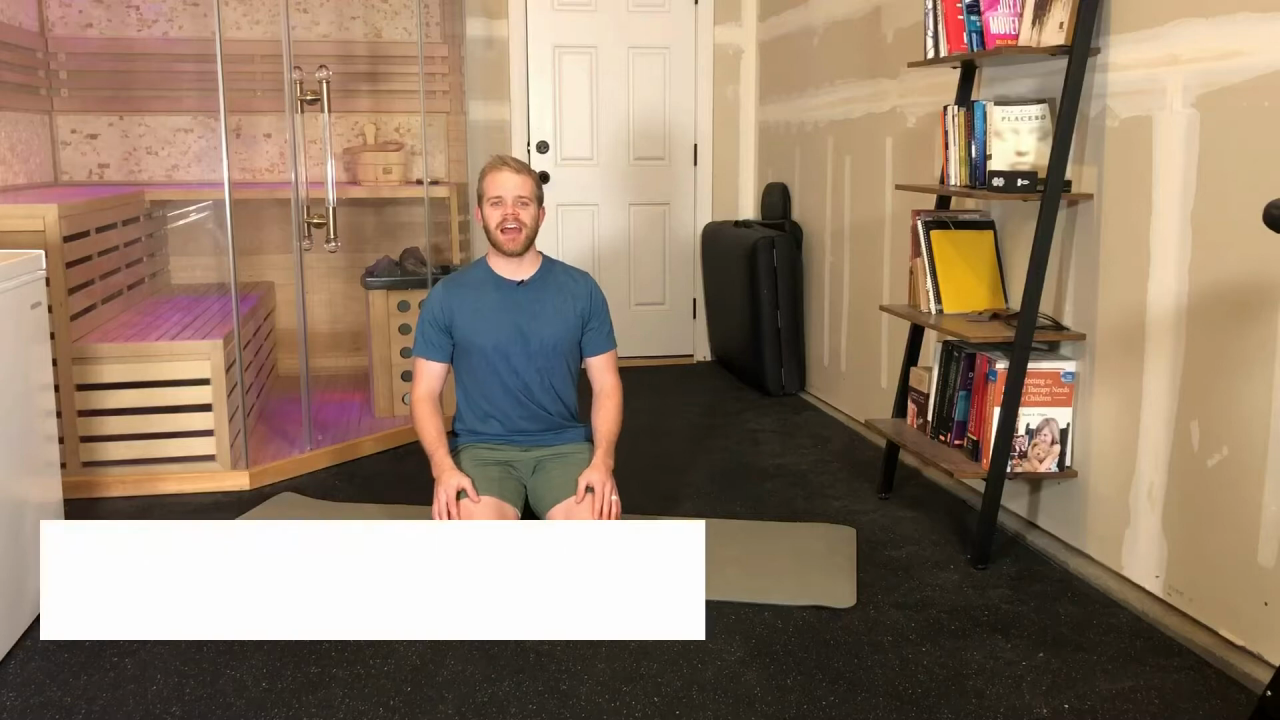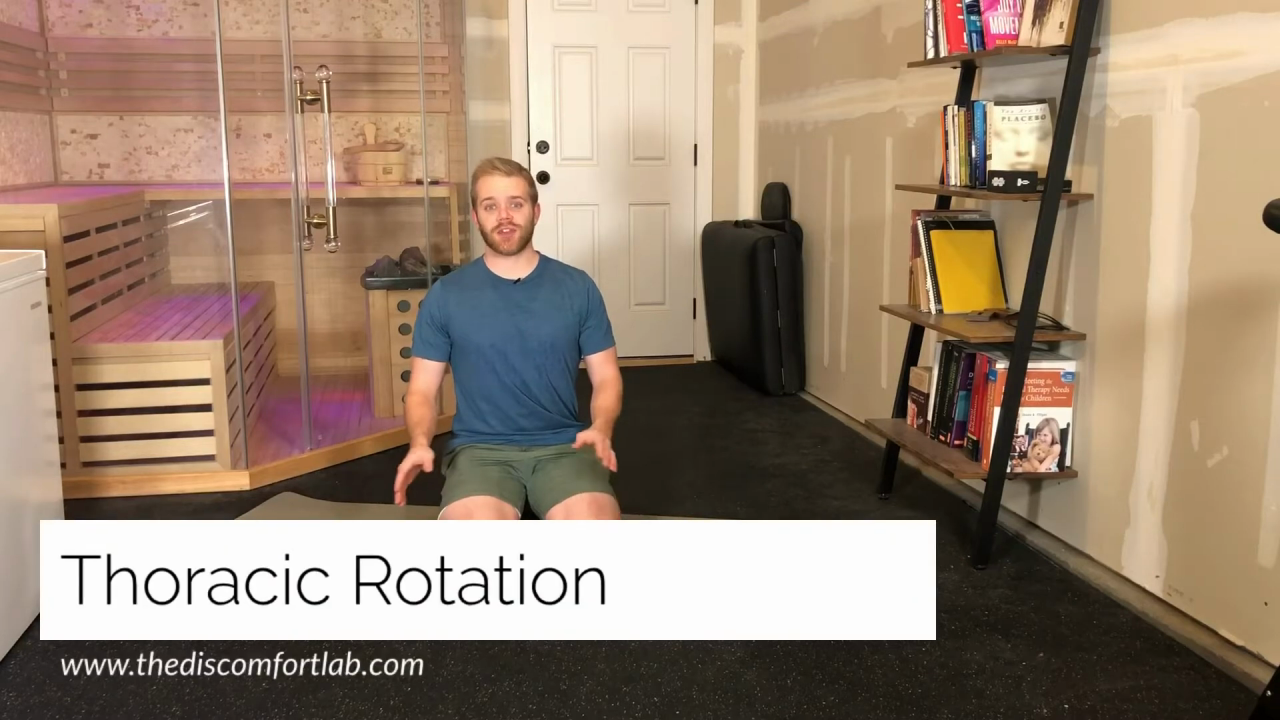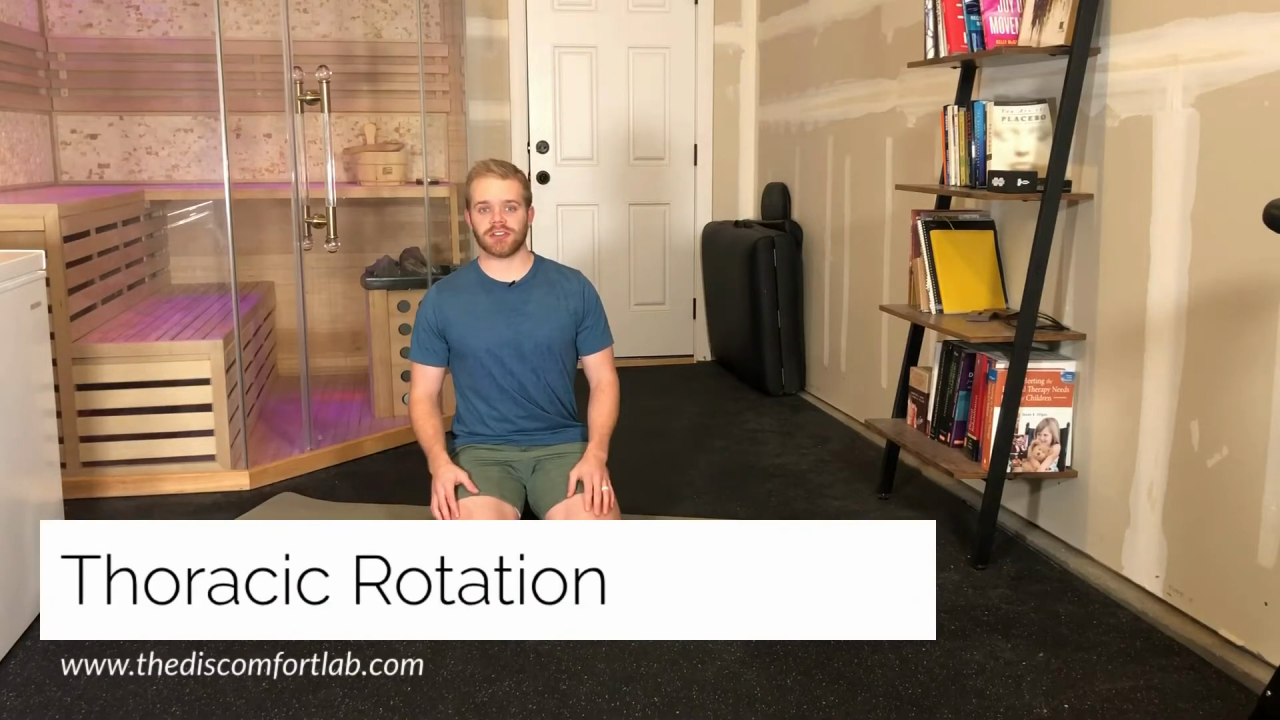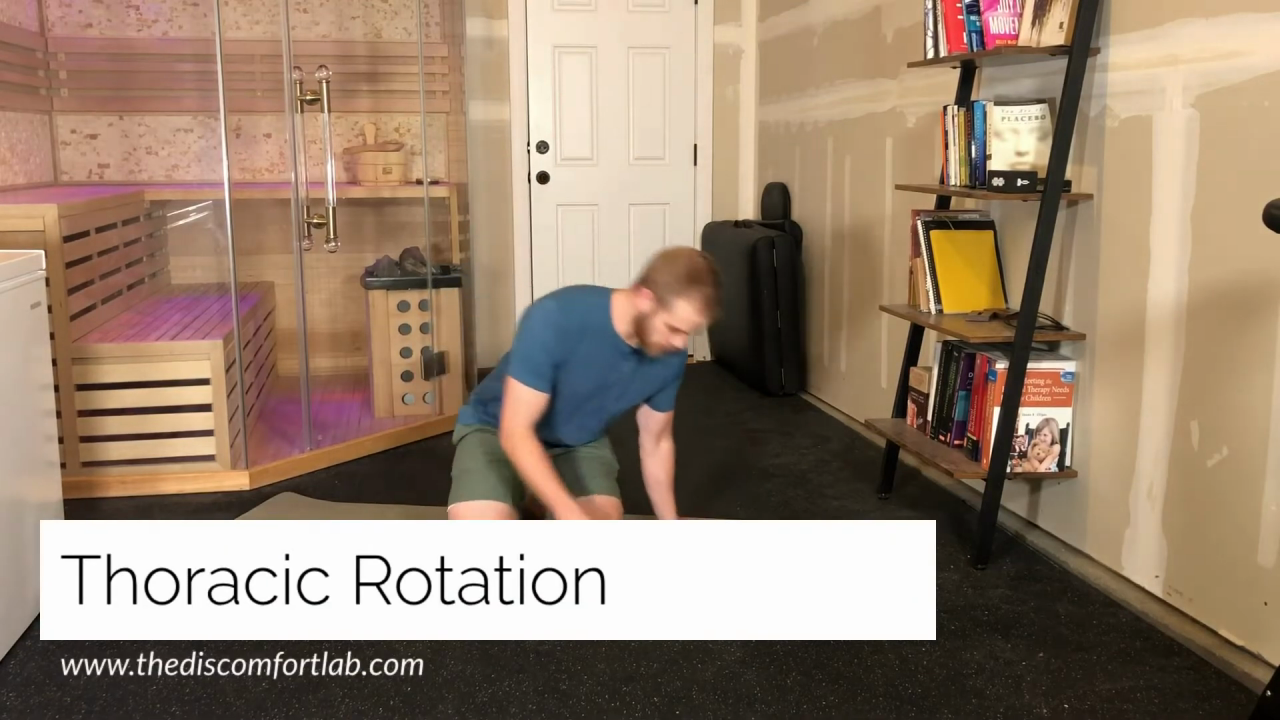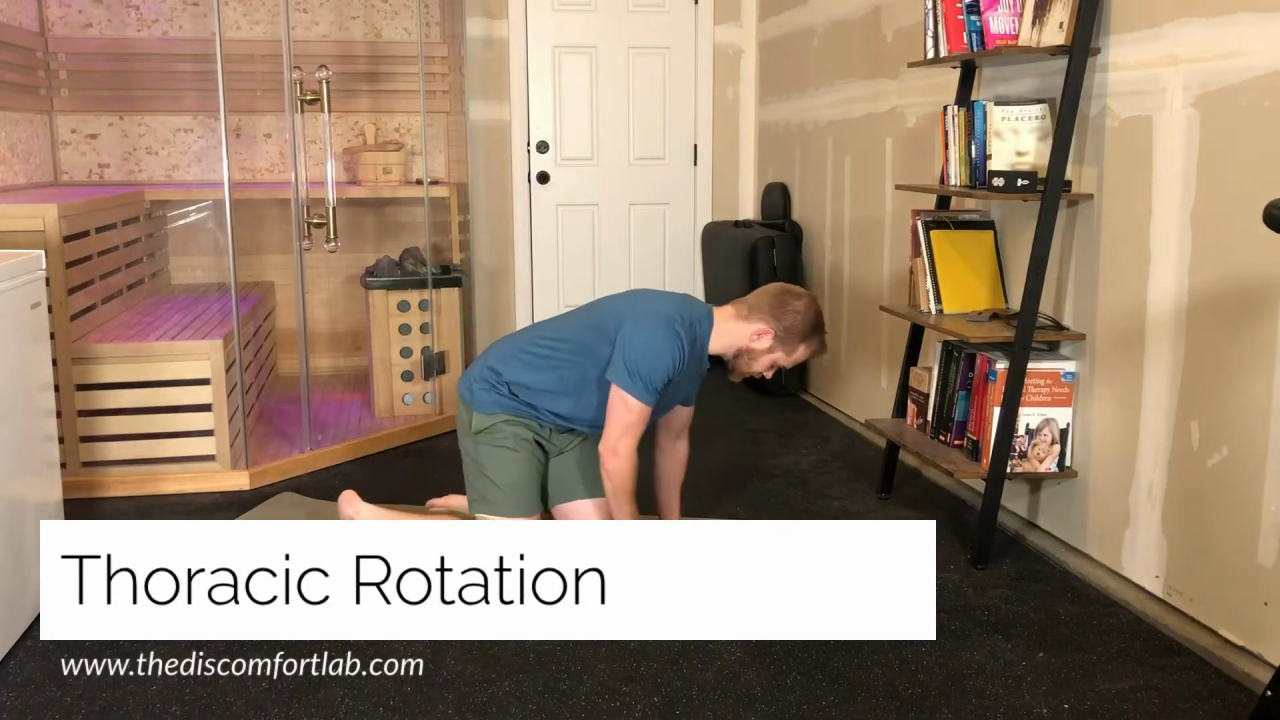
dt=1s
person 1, frame 1
left shoulder: (581, 289)
right shoulder: (447, 295)
left elbow: (606, 385)
right elbow: (425, 392)
left wrist: (602, 460)
right wrist: (443, 465)
left hip: (562, 446)
right hip: (483, 448)
left ankle: (543, 503)
right ankle: (513, 507)
person 1, frame 2
left shoulder: (577, 288)
right shoulder: (445, 295)
left elbow: (606, 378)
right elbow: (422, 389)
left wrist: (601, 429)
right wrist: (420, 441)
left hip: (561, 445)
right hip: (481, 448)
person 1, frame 3
left shoulder: (573, 288)
right shoulder: (442, 300)
left elbow: (603, 381)
right elbow: (423, 396)
left wrist: (595, 453)
right wrist: (439, 461)
left hip: (562, 444)
right hip: (481, 448)
person 1, frame 4
left shoulder: (670, 355)
right shoulder: (557, 319)
left elbow: (657, 441)
right elbow: (515, 432)
right wrist: (573, 517)
left hip: (579, 444)
right hip: (495, 430)
person 1, frame 5
left shoulder: (699, 342)
right shoulder: (662, 334)
left elbow: (673, 437)
right elbow: (615, 451)
left hip: (563, 418)
right hip: (500, 404)
left ankle: (492, 498)
right ankle: (365, 516)
